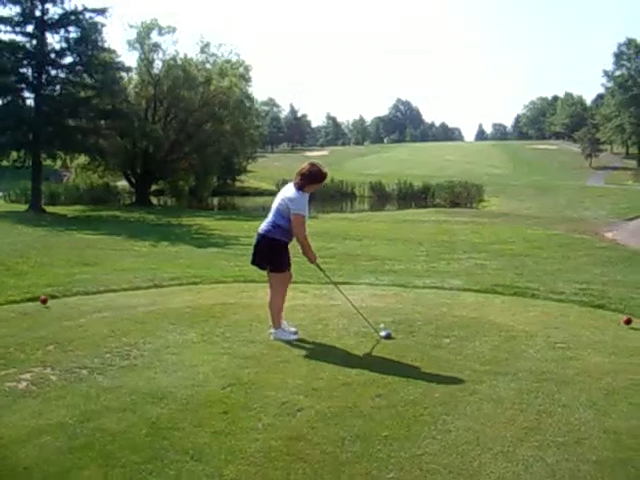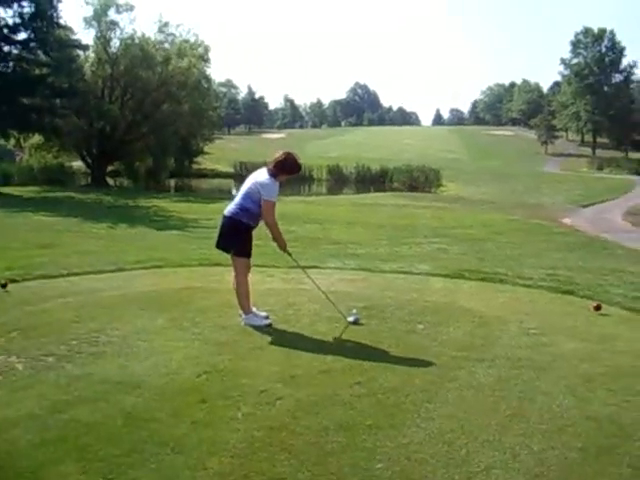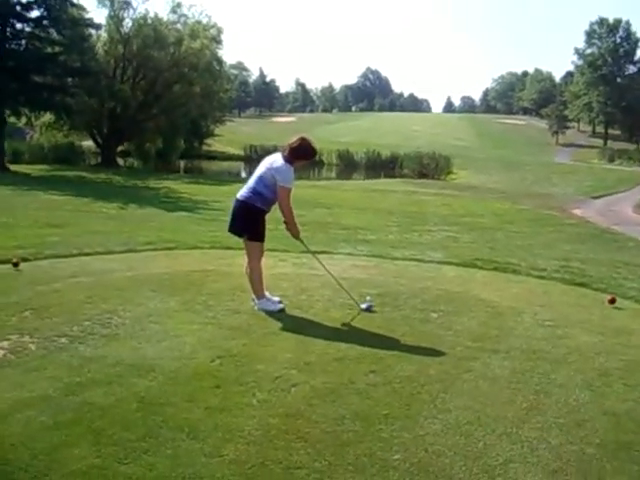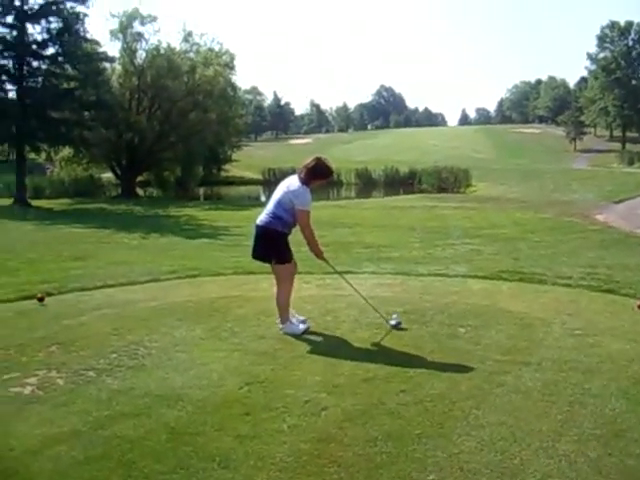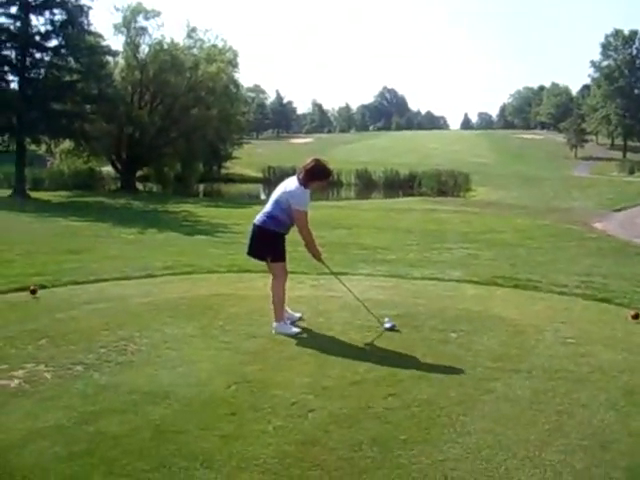
dt=0.4s
person 1, frame 1
left shoulder: (294, 188)
right shoulder: (298, 198)
left elbow: (296, 228)
right elbow: (299, 232)
left wrist: (305, 250)
right wrist: (309, 253)
left hip: (276, 240)
right hip: (272, 241)
left knee: (285, 280)
right knee: (277, 287)
left ankle: (279, 322)
right ankle: (277, 329)
person 1, frame 2
left shoulder: (264, 173)
right shoulder: (270, 184)
left elbow: (264, 214)
right elbow: (269, 218)
left wrist: (275, 235)
right wrist: (280, 240)
left hip: (237, 221)
right hip: (238, 224)
left knee: (242, 269)
right knee: (242, 271)
left ankle: (247, 308)
right ankle: (247, 314)
person 1, frame 3
left shoulder: (277, 158)
right shoulder: (285, 170)
left elbow: (280, 200)
right elbow: (284, 204)
left wrist: (288, 222)
right wrist: (293, 227)
left hip: (247, 205)
right hip: (251, 209)
left knee: (255, 254)
right knee: (255, 257)
left ankle: (260, 294)
right ankle: (260, 299)
person 1, frame 4
left shoulder: (294, 180)
right shoulder: (302, 192)
left elbow: (300, 222)
right elbow: (305, 226)
left wrist: (312, 244)
right wrist: (316, 248)
left hip: (269, 230)
right hip: (273, 233)
left knee: (291, 269)
right knee: (284, 279)
left ankle: (286, 313)
right ankle: (285, 323)
person 1, frame 5
left shoulder: (297, 183)
right shoulder: (298, 193)
left elbow: (301, 224)
right elbow: (302, 226)
left wrist: (310, 244)
right wrist: (314, 249)
left hip: (271, 230)
right hip: (268, 232)
left knee: (280, 274)
right knee: (280, 277)
left ankle: (282, 311)
right ankle: (280, 322)
